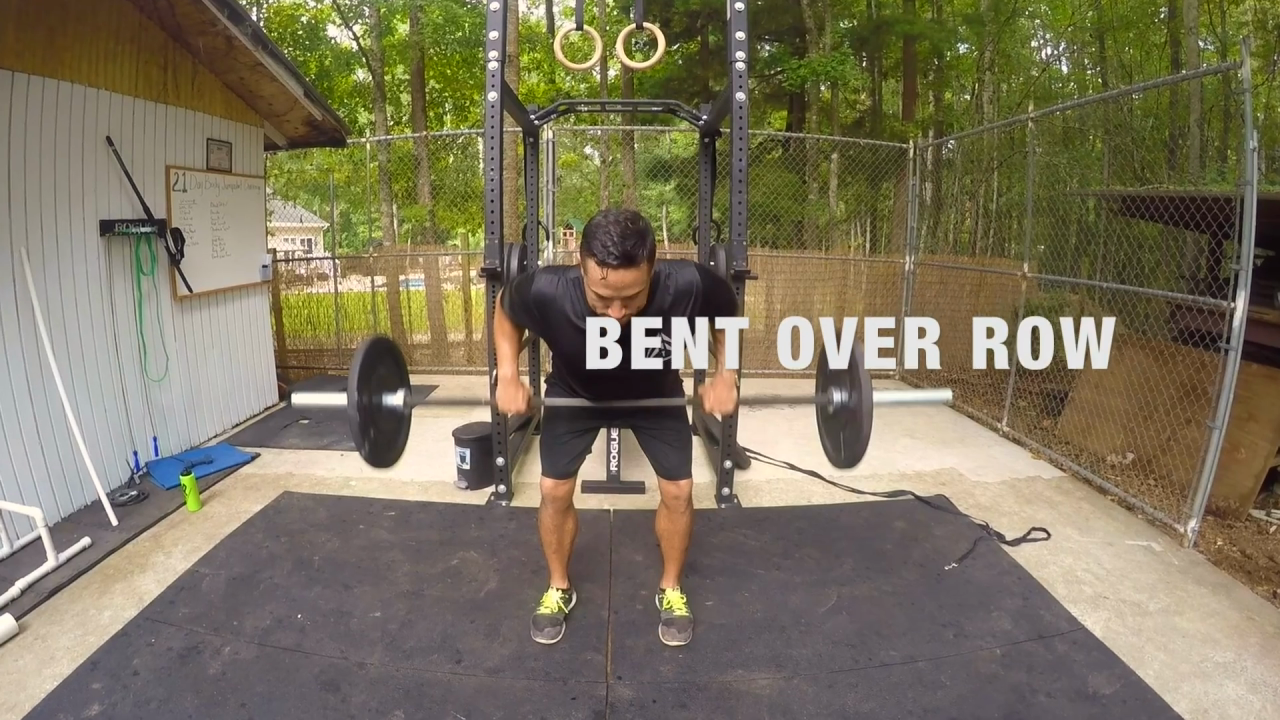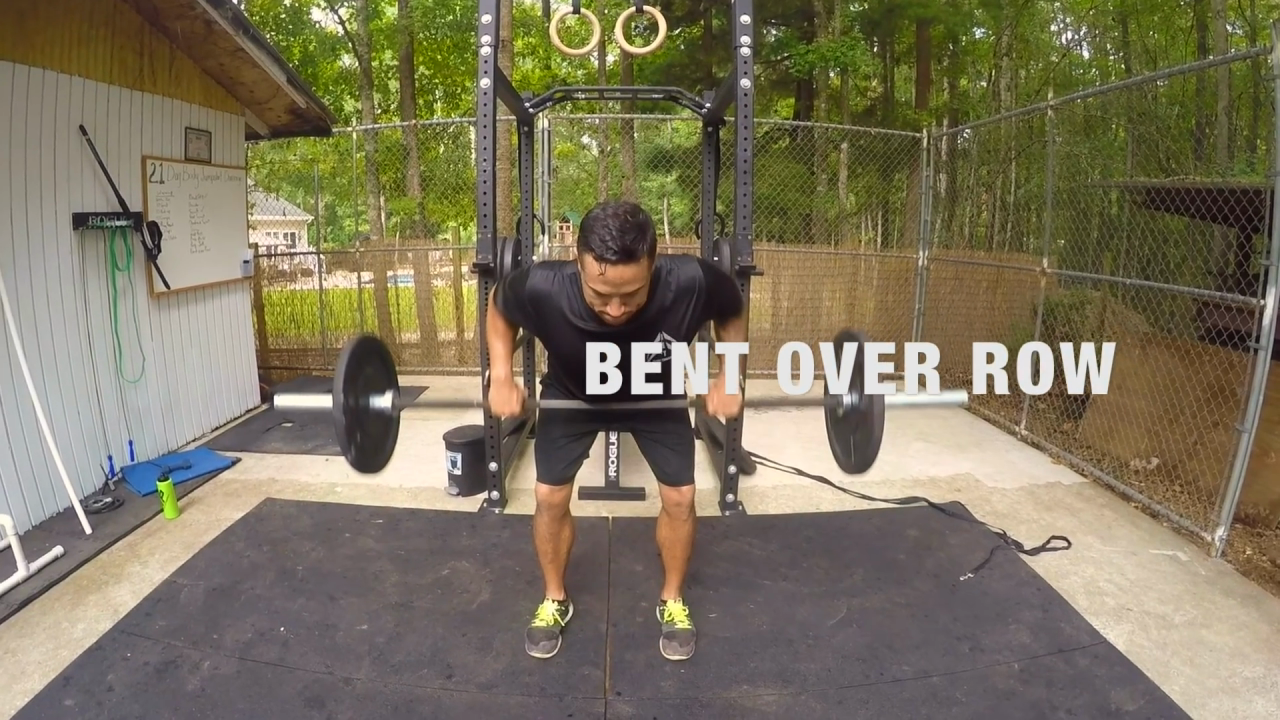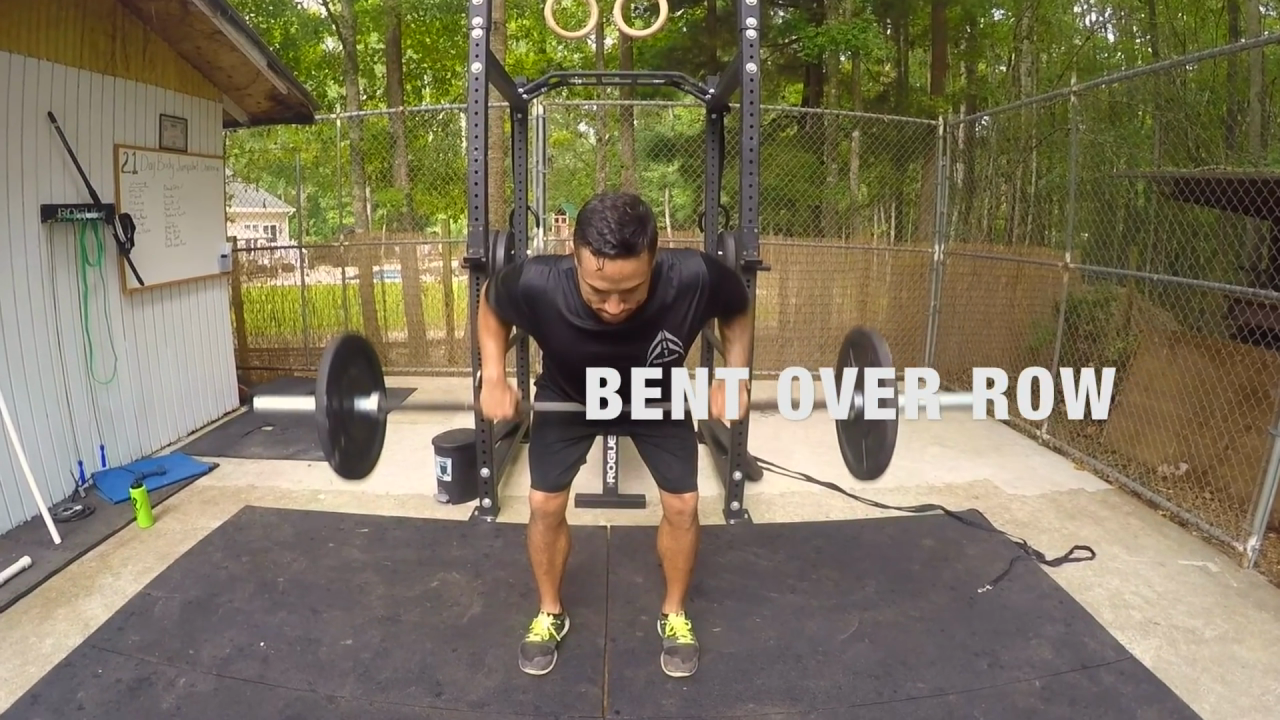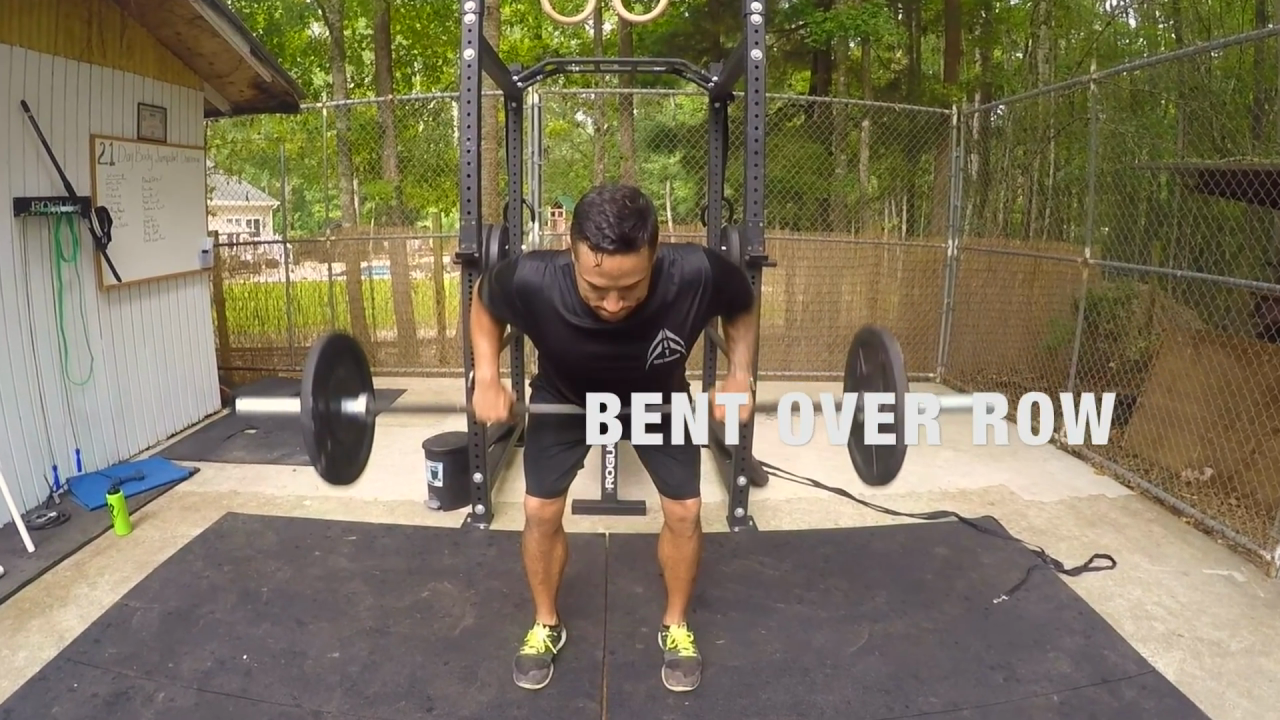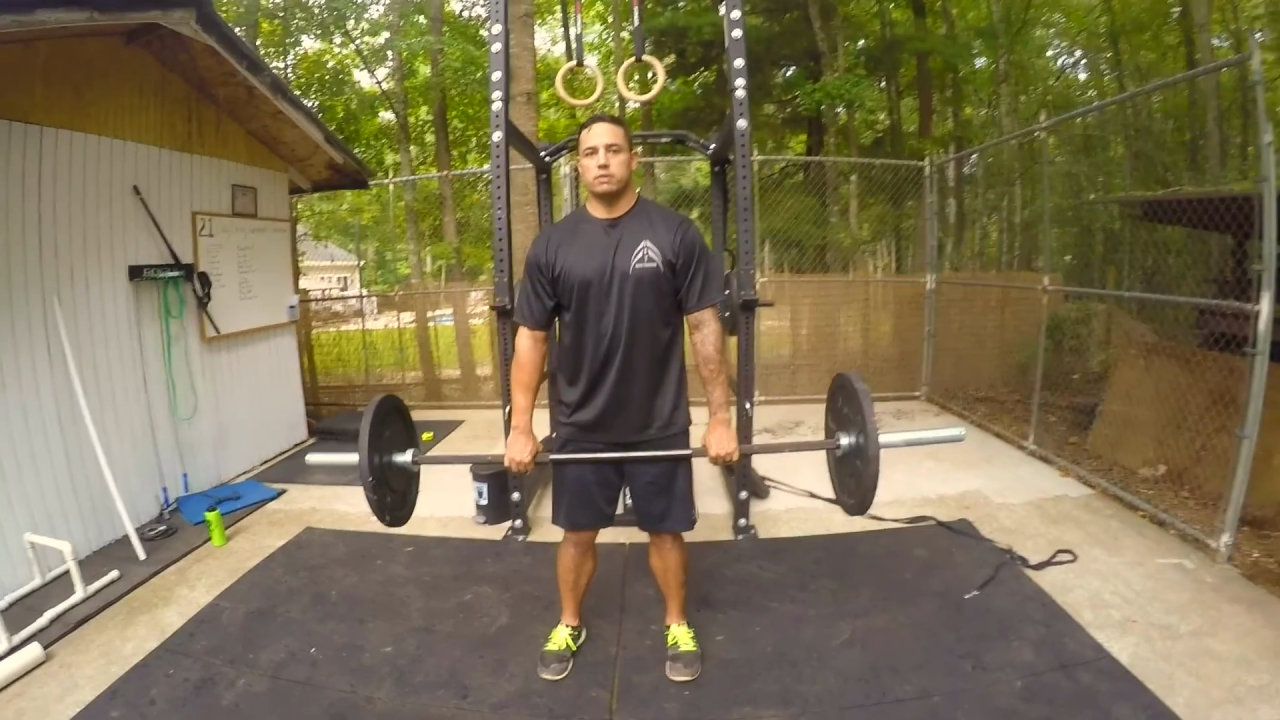
dt=1s
person 1, frame 1
left shoulder: (689, 285)
right shoulder: (545, 290)
left elbow: (728, 313)
right elbow: (504, 309)
left wrist: (725, 375)
right wrist: (508, 375)
left hip: (656, 394)
right hip: (574, 393)
left knee: (677, 490)
right knee: (554, 489)
left ankle: (670, 589)
right ankle: (558, 588)
person 1, frame 2
left shoulder: (692, 282)
right shoulder: (542, 287)
left elbow: (732, 312)
right elbow: (498, 307)
left wrist: (728, 378)
right wrist: (501, 377)
left hip: (656, 395)
right hip: (571, 395)
left knee: (680, 496)
right knee: (550, 495)
left ankle: (672, 601)
right ankle: (554, 600)
person 1, frame 3
left shoulder: (695, 277)
right shoulder: (536, 283)
left elbow: (738, 309)
right elbow: (490, 303)
left wrist: (734, 378)
right wrist: (493, 378)
left hip: (658, 398)
right hip: (567, 397)
left knee: (682, 504)
right knee: (544, 503)
left ankle: (674, 614)
right ankle: (550, 613)
person 1, frame 4
left shoulder: (698, 273)
right shoulder: (530, 279)
left elbow: (743, 307)
right elbow: (483, 301)
left wrist: (739, 378)
right wrist: (487, 379)
left hip: (659, 399)
right hip: (563, 398)
left knee: (684, 510)
right knee: (540, 509)
left ankle: (675, 626)
right ankle: (546, 625)
person 1, frame 5
left shoulder: (676, 233)
right shoulder: (552, 244)
left elbow: (704, 327)
right elbow: (531, 336)
left wrist: (720, 416)
right wrist: (520, 426)
left hip: (659, 425)
right hip: (582, 426)
left knee: (666, 530)
right knee: (577, 532)
left ankle: (677, 626)
right ankle: (569, 625)
